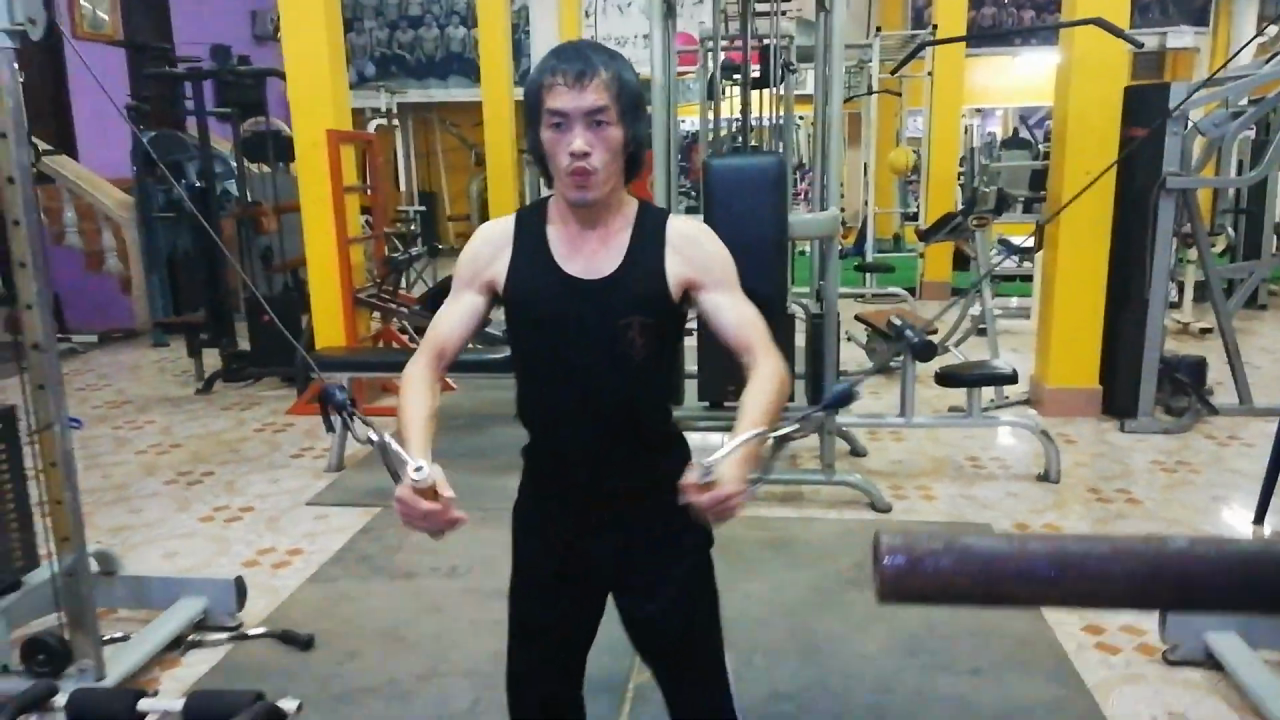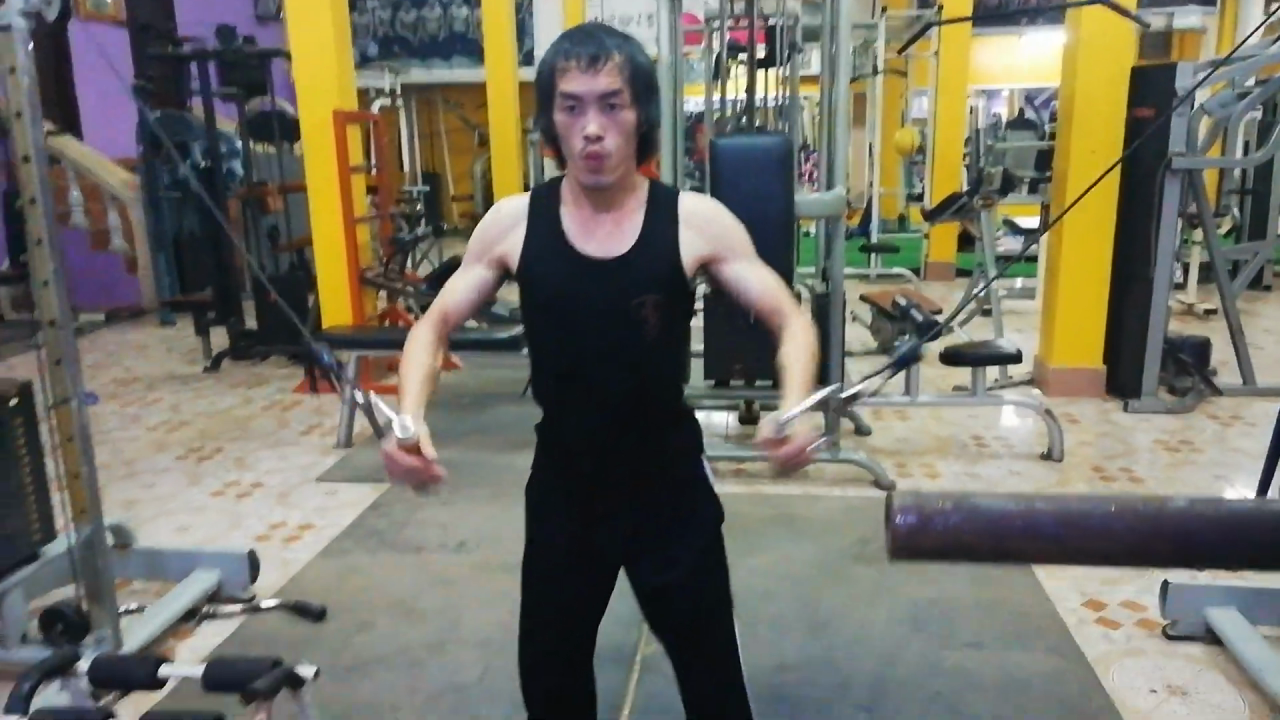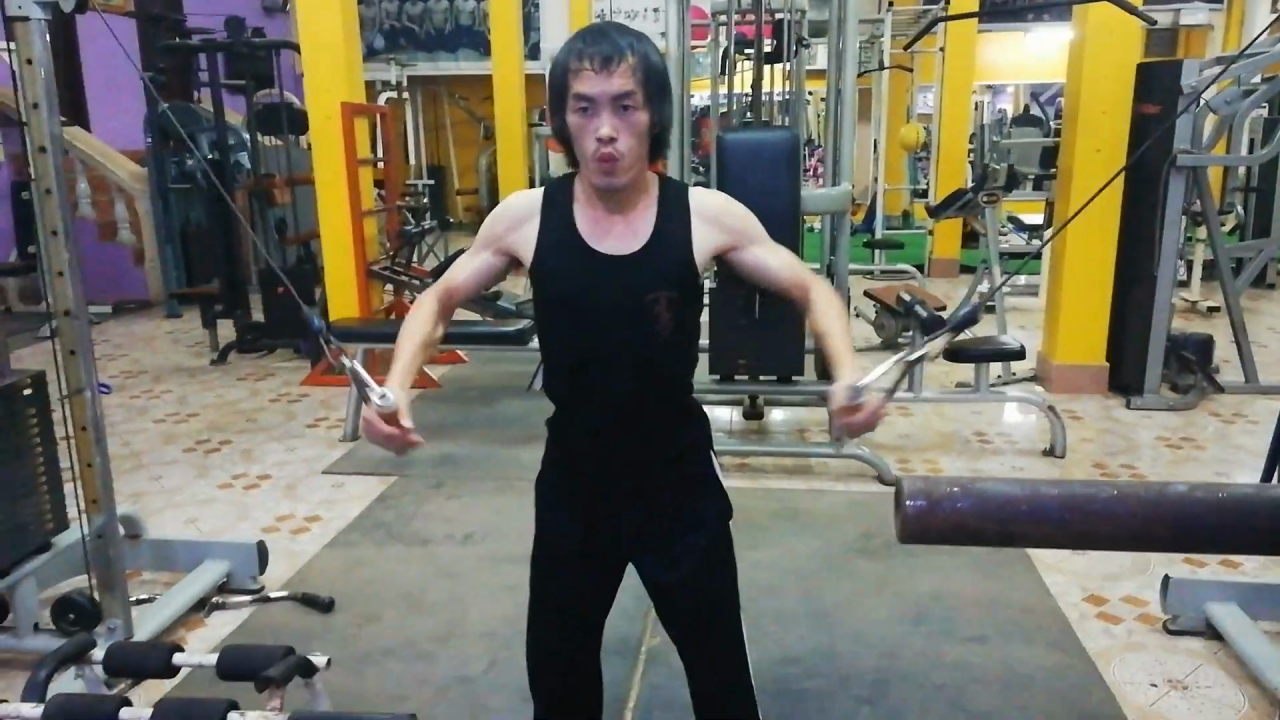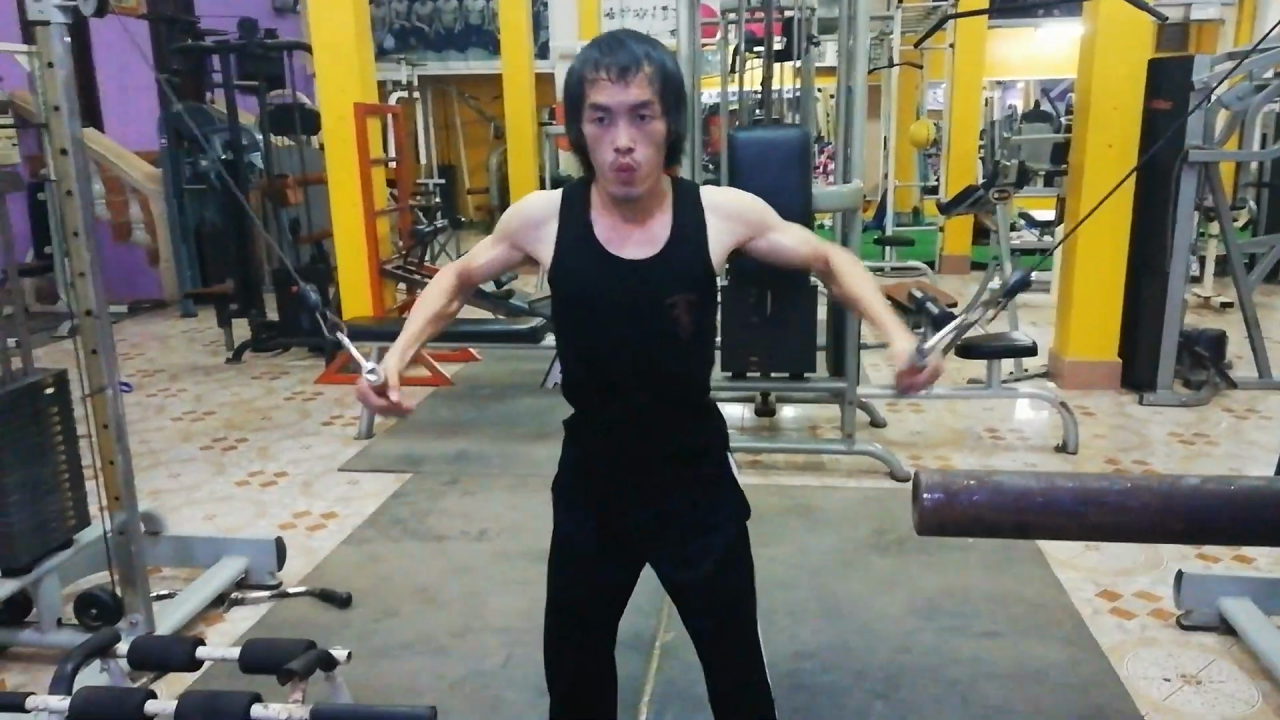
dt=0.1s
person 1, frame 1
left shoulder: (681, 242)
right shoulder: (500, 244)
left elbow: (765, 362)
right elbow: (429, 364)
left wrist: (742, 451)
right wrist: (418, 463)
left hip: (660, 507)
right hip: (548, 510)
person 1, frame 2
left shoulder: (694, 219)
right shoulder: (513, 221)
left elbow: (791, 320)
right elbow: (433, 328)
left wrist: (795, 408)
right wrist: (410, 420)
left hip: (669, 484)
right hip: (562, 485)
person 1, frame 3
left shoulder: (704, 215)
right shoulder: (526, 216)
left elbow: (811, 290)
right elbow: (442, 300)
left wrist: (846, 369)
right wrist: (396, 385)
left hip: (679, 478)
right hip: (573, 481)
left knee: (717, 661)
right knee: (557, 664)
person 1, frame 4
left shoulder: (721, 213)
right shoulder: (543, 218)
left elbow: (831, 260)
right elbow: (457, 276)
left wrist: (895, 332)
right wrist: (397, 358)
left hip: (696, 478)
right hip: (590, 481)
left knee: (734, 658)
right knee: (572, 661)
